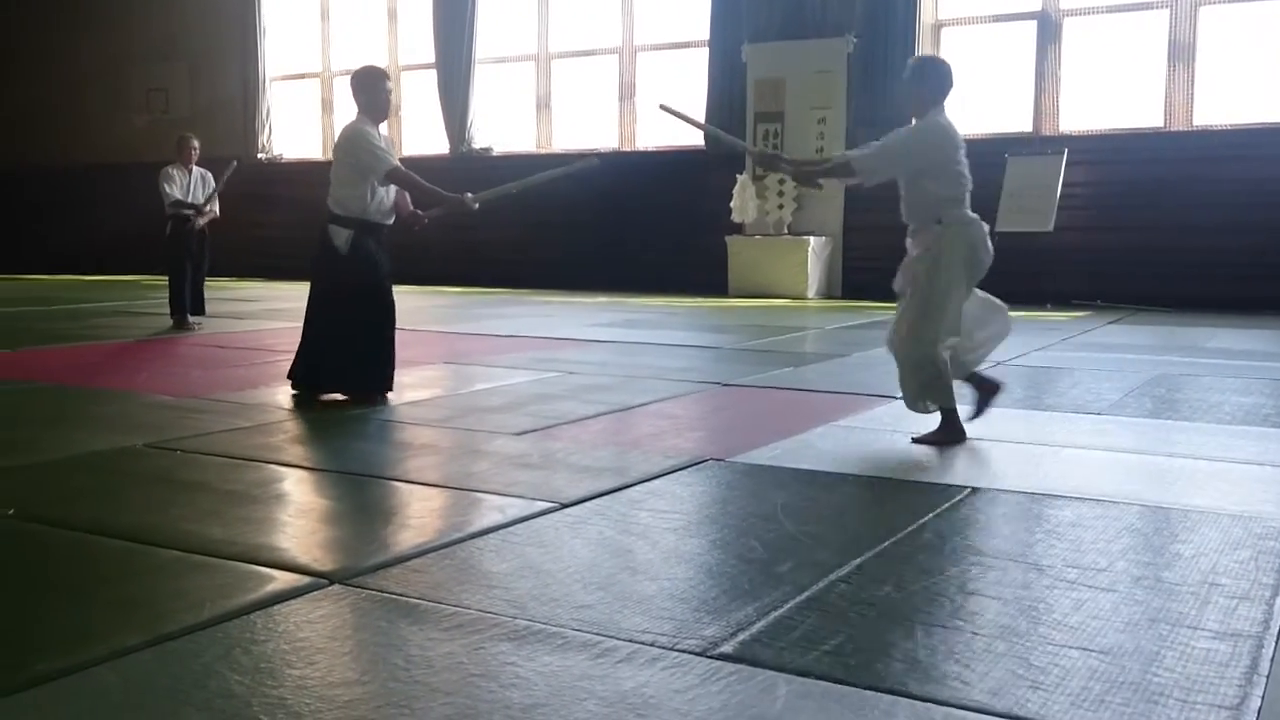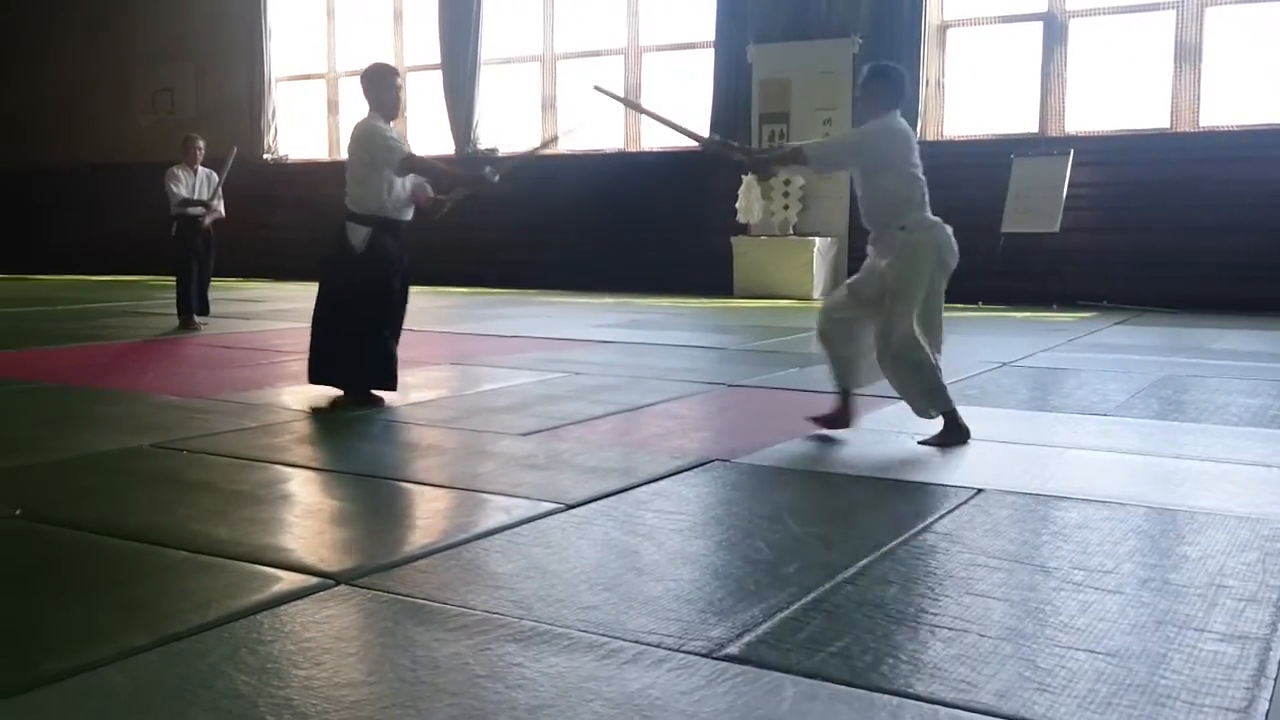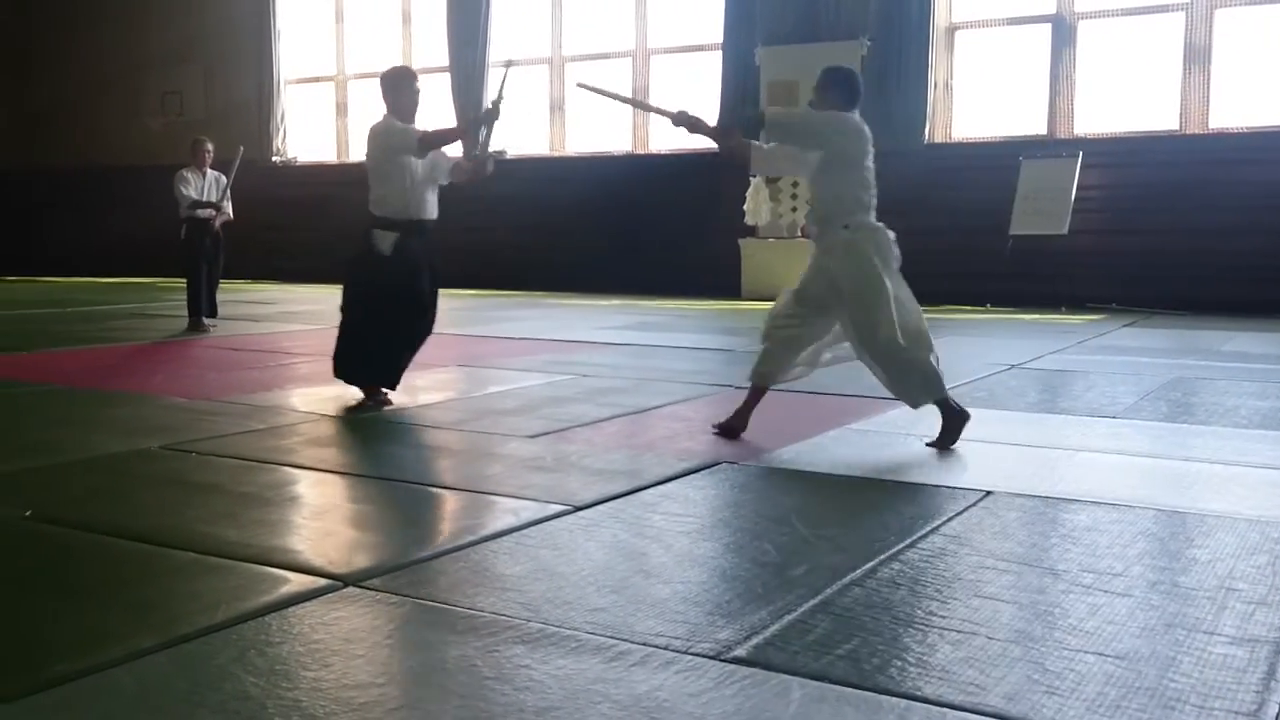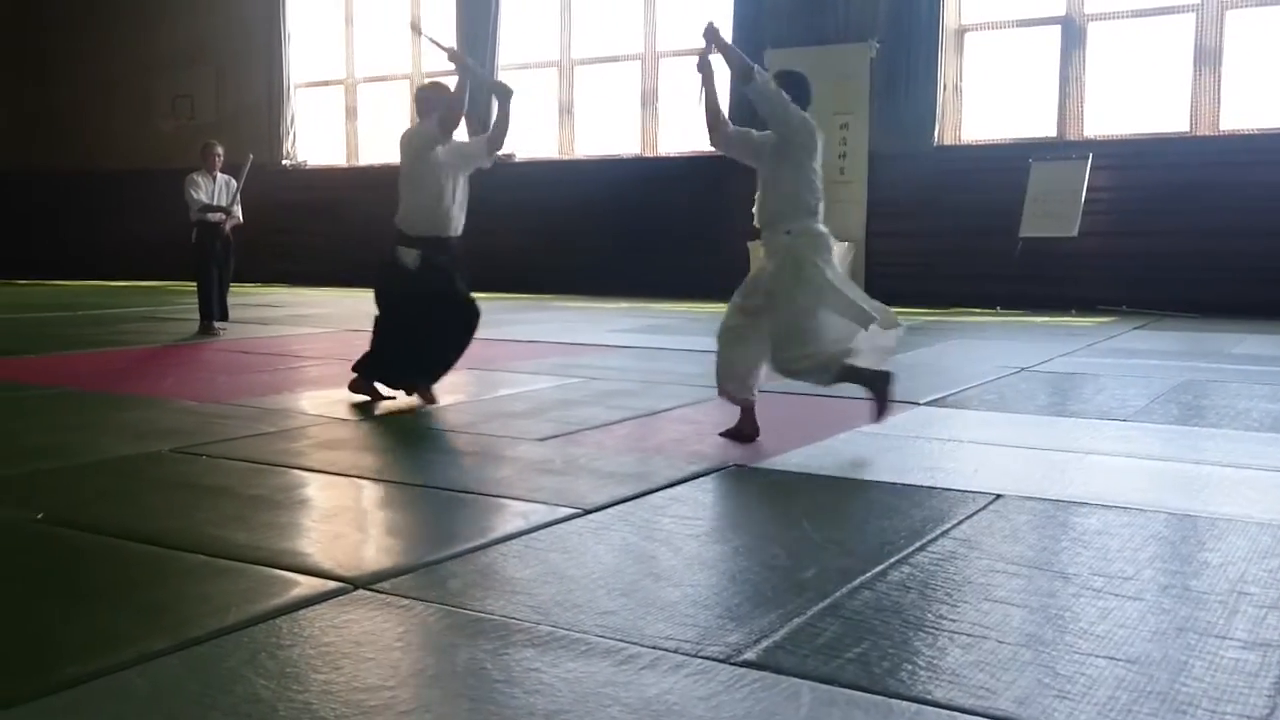
dt=0.1s
person 1, frame 1
left shoulder: (930, 134)
right shoulder: (928, 133)
left elbow: (866, 165)
right elbow: (870, 165)
left wrist: (805, 169)
right wrist: (808, 169)
left hip: (947, 242)
right hip: (938, 242)
left knee: (915, 338)
right knee: (922, 335)
left ankle: (950, 425)
right ankle: (981, 383)
person 1, frame 2
left shoulder: (885, 134)
right shoulder: (883, 135)
left elbow: (820, 154)
right elbow: (829, 156)
left wrist: (762, 160)
right wrist: (771, 162)
left hip: (911, 248)
right hip: (897, 248)
left knee: (901, 342)
right knee: (838, 319)
left ankle: (954, 424)
right ankle: (844, 408)
person 1, frame 3
left shoulder: (847, 130)
right shoulder: (820, 146)
left elbow: (774, 121)
right elbow: (759, 156)
left wrist: (713, 131)
right wrist: (714, 133)
left hip: (856, 250)
right hip: (836, 254)
left knee: (886, 344)
right knee: (786, 327)
left ankle: (949, 410)
right ankle: (744, 416)
person 1, frame 4
left shoulder: (800, 132)
right shoulder: (776, 144)
left elbow: (754, 82)
right elbow: (724, 138)
left wrist: (720, 44)
right wrist: (708, 80)
left hip: (796, 251)
right hip: (785, 250)
left knee: (793, 348)
right knee: (741, 331)
left ankle: (873, 380)
right ankle: (746, 419)
person 2, frame 1
left shoulder: (380, 140)
right shoulder: (357, 136)
left elbow: (396, 185)
right elbow: (401, 177)
left wrist: (408, 210)
right wrist: (448, 199)
left hip: (367, 238)
right hip: (351, 238)
left knee: (332, 311)
right knee: (369, 311)
left ankle: (315, 381)
right ankle: (357, 384)
person 2, frame 2
left shoulder: (391, 134)
right shoulder: (370, 132)
left elbow: (414, 177)
right elbow: (416, 164)
left wrist: (427, 197)
right wrist: (463, 178)
left hip: (386, 235)
right hip: (369, 235)
right knee: (374, 311)
left ankle: (350, 381)
right ankle: (356, 385)
person 2, frame 3
left shoulder: (423, 147)
right shoulder: (384, 133)
left elbow: (450, 171)
right elbow: (427, 141)
left wrist: (475, 165)
right wrist: (475, 124)
left hip: (416, 240)
right hip: (394, 241)
right knee: (406, 314)
left ankle: (371, 379)
right ankle: (369, 380)
person 2, frame 4
left shoulder: (456, 148)
right shoulder: (415, 141)
left elbow: (493, 145)
right elbow: (450, 121)
left wrist: (503, 103)
right wrist: (466, 75)
left hip: (440, 252)
right hip: (419, 254)
person 3, frame 1
left shoulder: (205, 175)
right shoulder: (169, 173)
left elbow: (214, 208)
right elbow: (172, 200)
left wrist: (203, 218)
right wrist: (194, 207)
left hip: (199, 228)
right hip: (179, 226)
left knee: (197, 272)
right knee: (180, 272)
left ankle: (187, 314)
right ankle: (180, 315)
person 3, frame 2
left shoulder: (211, 175)
right shoulder: (174, 173)
left elbow: (219, 208)
right elbow: (179, 199)
left wrist: (208, 218)
right wrist: (202, 203)
left hip: (204, 228)
right hip: (184, 226)
left knee: (203, 273)
right knee: (187, 272)
left ankle: (194, 314)
right ankle: (187, 315)
person 3, frame 3
left shoulder: (219, 178)
right shoulder: (183, 176)
left elbow: (227, 210)
right elbow: (189, 201)
left wrist: (218, 219)
right wrist: (211, 205)
left hip: (213, 230)
right hip: (193, 229)
left knee: (212, 275)
right knee: (197, 274)
left ankle: (201, 316)
right ankle: (197, 318)
person 3, frame 4
left shoulder: (229, 182)
right shoulder: (194, 180)
left elbow: (237, 214)
right elbow: (199, 205)
left wrist: (228, 223)
right wrist: (221, 209)
left hip: (224, 234)
right hip: (204, 232)
left knee: (222, 278)
right knee: (208, 277)
left ankle: (212, 320)
right ankle: (208, 321)
